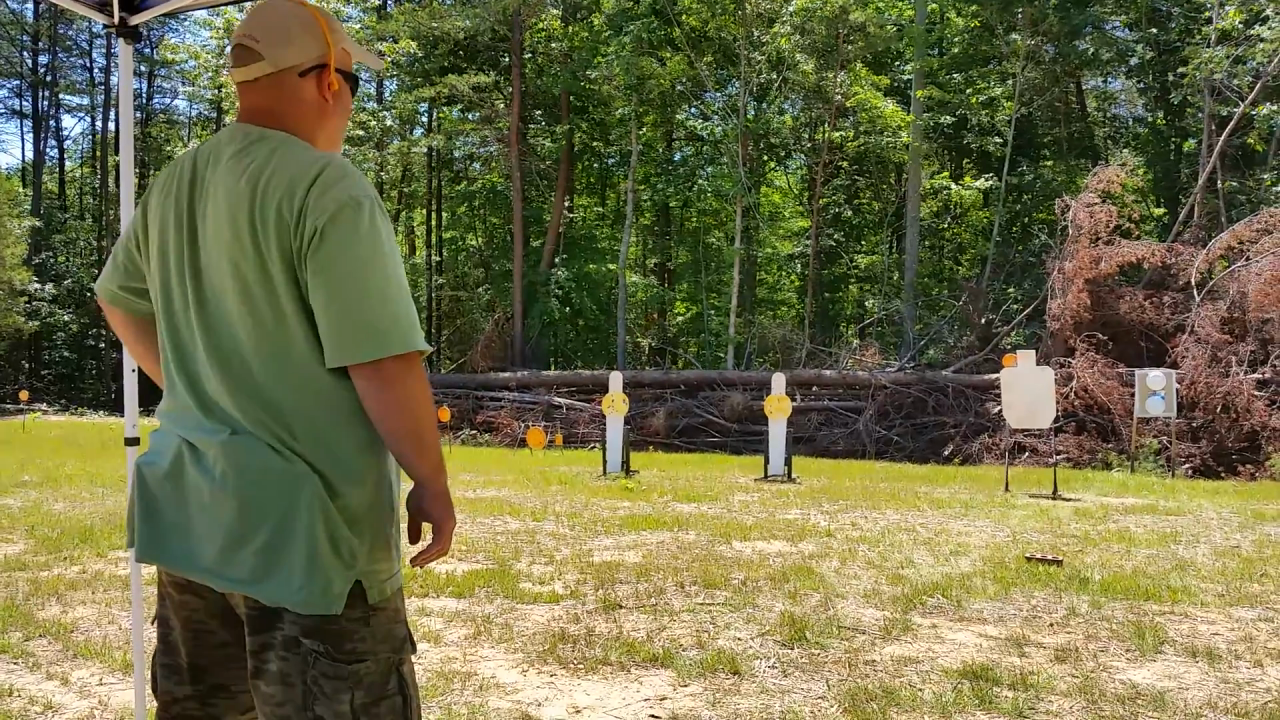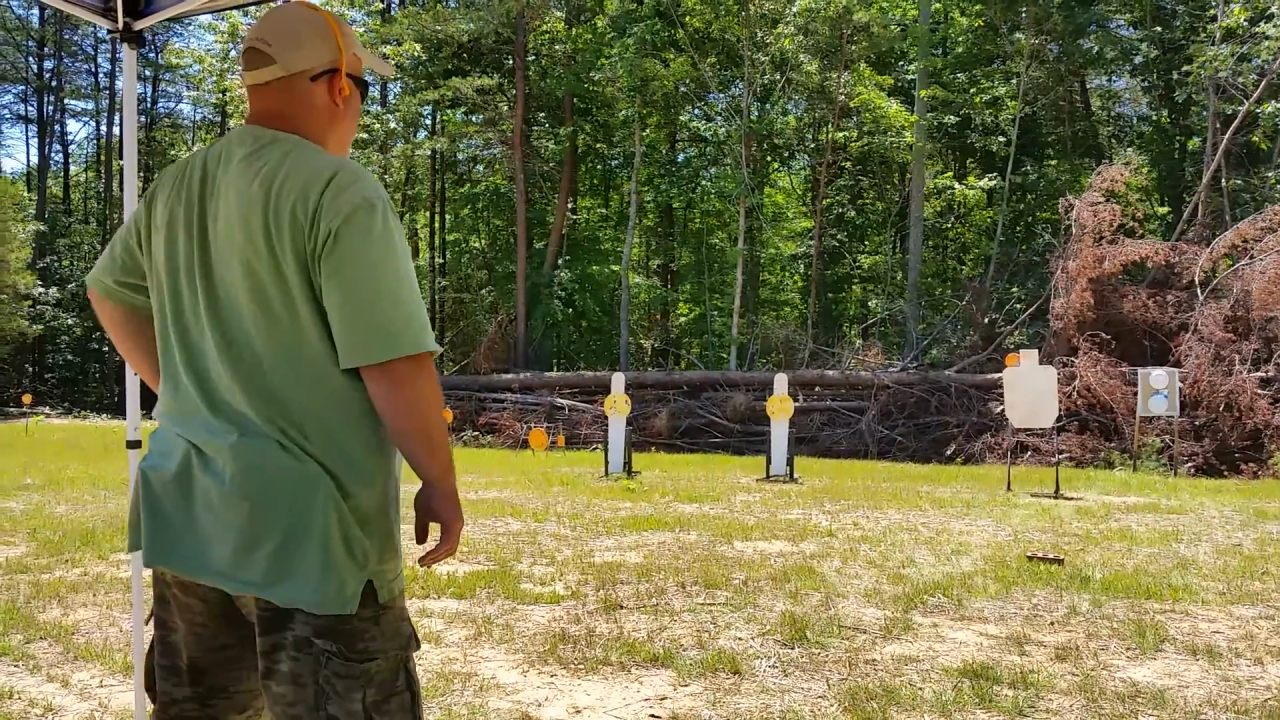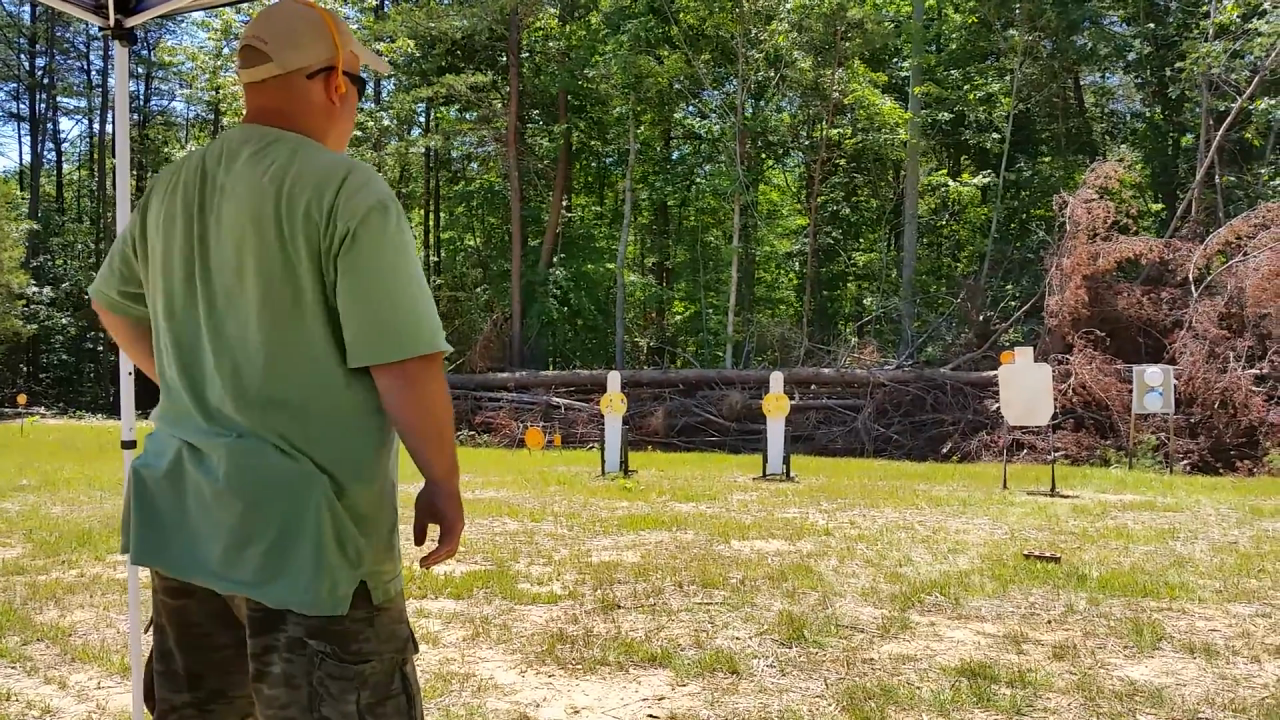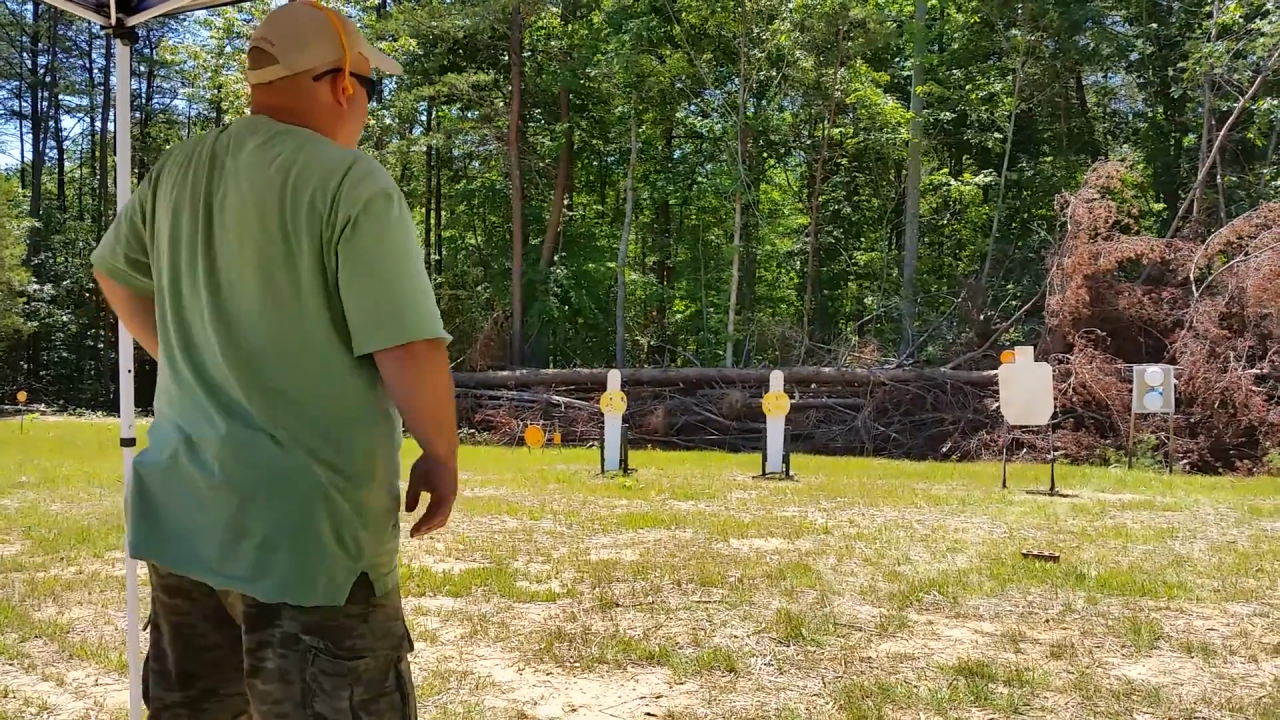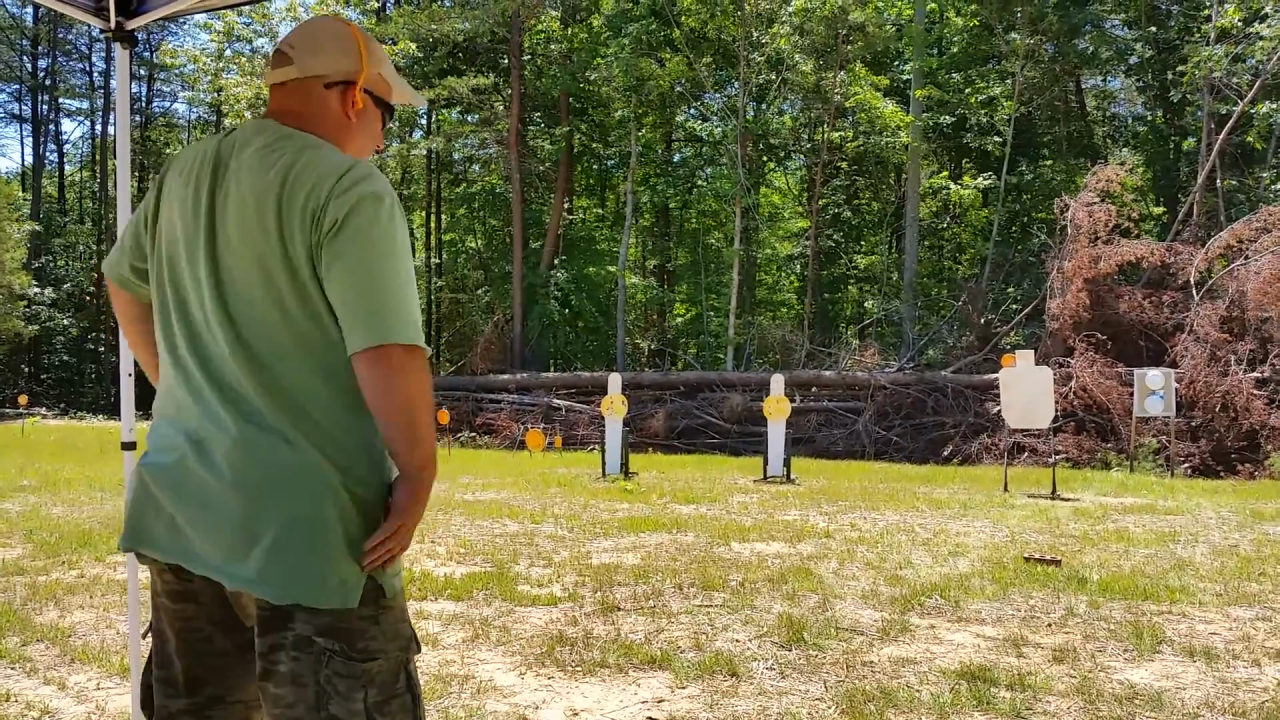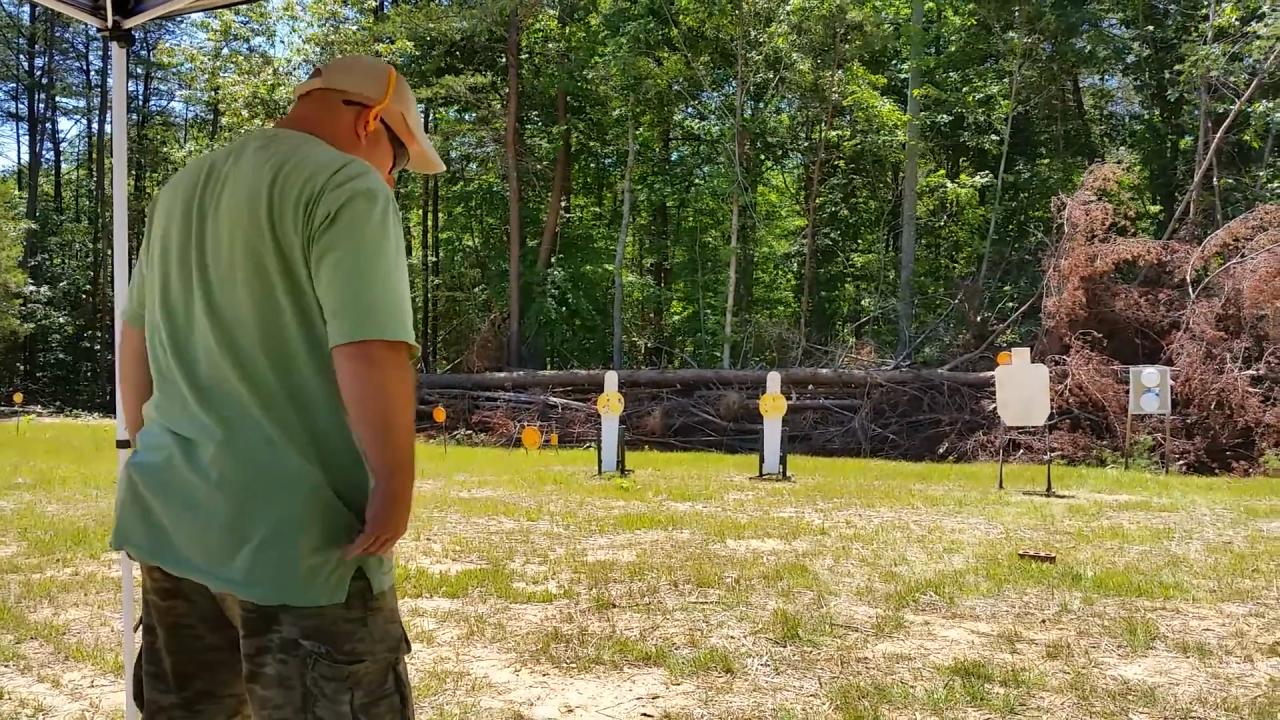
dt=0.2s
person 1, frame 1
left shoulder: (172, 186)
right shoulder: (327, 187)
left elbow: (121, 298)
right elbow: (383, 361)
right wrist: (432, 483)
left hip: (190, 513)
right hip: (304, 526)
person 1, frame 2
left shoulder: (175, 186)
right shoulder: (340, 191)
left elbow: (110, 290)
right elbow: (395, 362)
right wrist: (439, 484)
left hip: (190, 515)
right hip: (310, 527)
person 1, frame 3
left shoulder: (172, 186)
right shoulder: (346, 190)
left elbow: (115, 302)
right elbow: (405, 361)
right wrist: (443, 483)
left hip: (183, 517)
right hip: (306, 529)
person 1, frame 4
left shoulder: (178, 171)
right shoulder: (350, 182)
left elbow: (117, 271)
right elbow: (409, 347)
right wrist: (440, 455)
left hip: (182, 511)
right hip: (302, 523)
person 1, frame 5
left shoulder: (184, 174)
right shoulder: (348, 188)
left elbow: (126, 282)
right elbow: (387, 351)
right wrist: (419, 470)
left hip: (182, 506)
right hip: (306, 520)
person 1, frame 6
left shoulder: (185, 186)
right shoulder: (346, 187)
left elbow: (138, 332)
right elbow: (371, 349)
left wrist: (150, 449)
right wrist: (394, 485)
left hip: (172, 509)
right hip: (294, 526)
